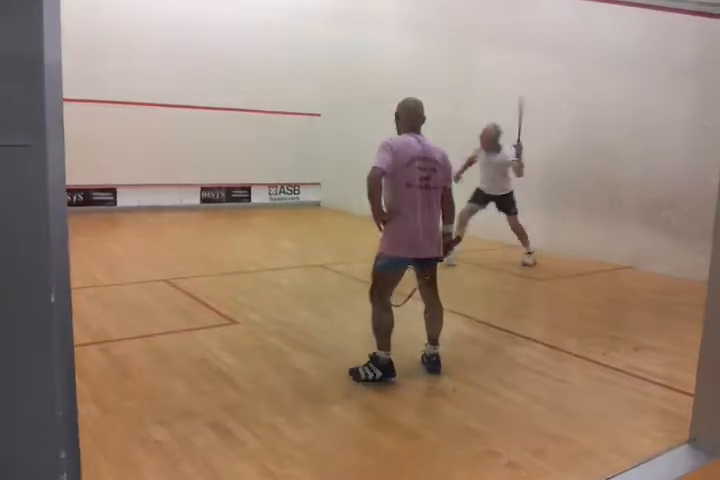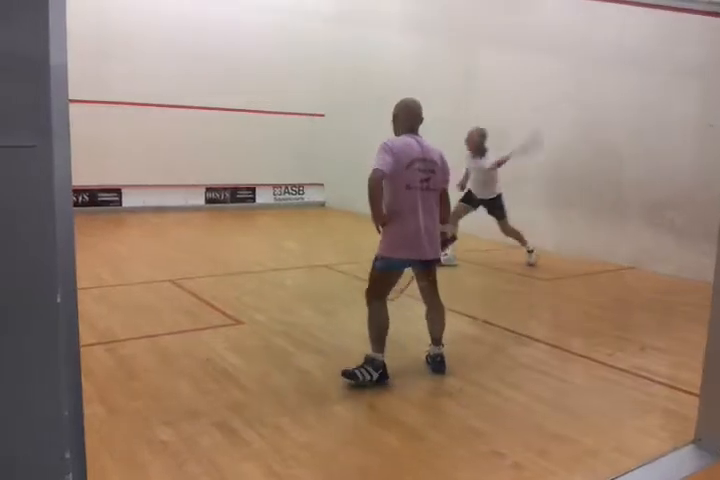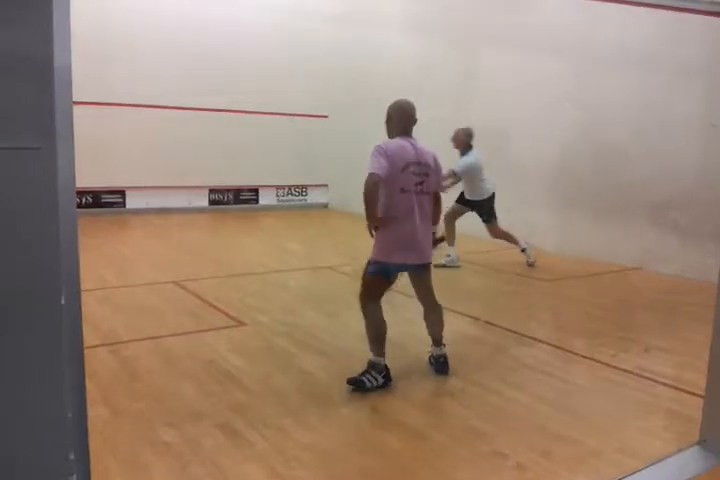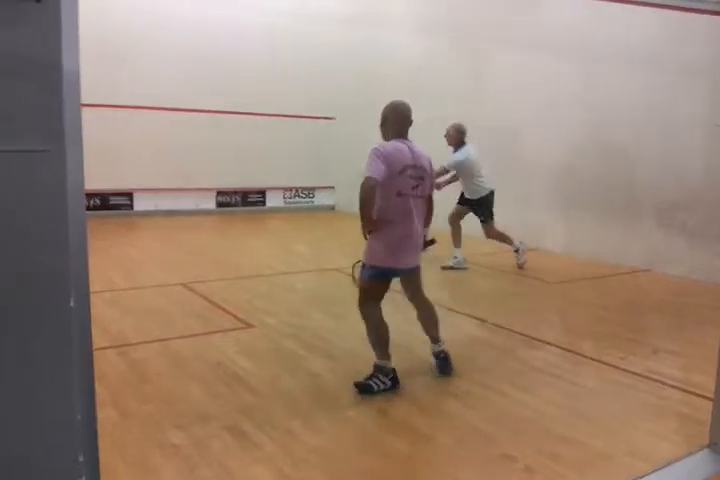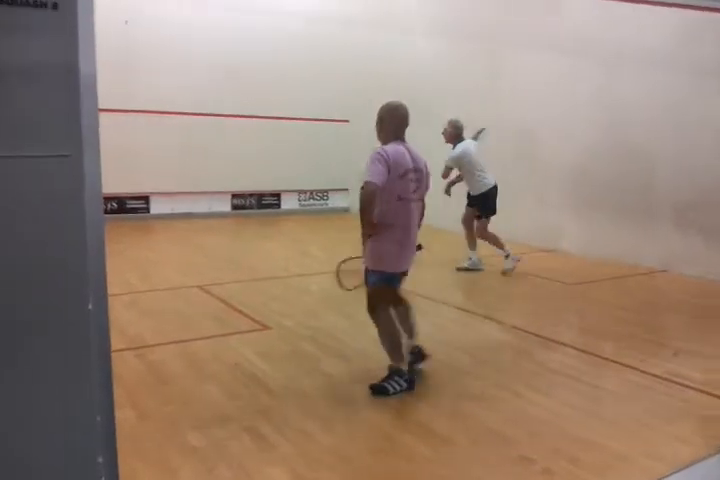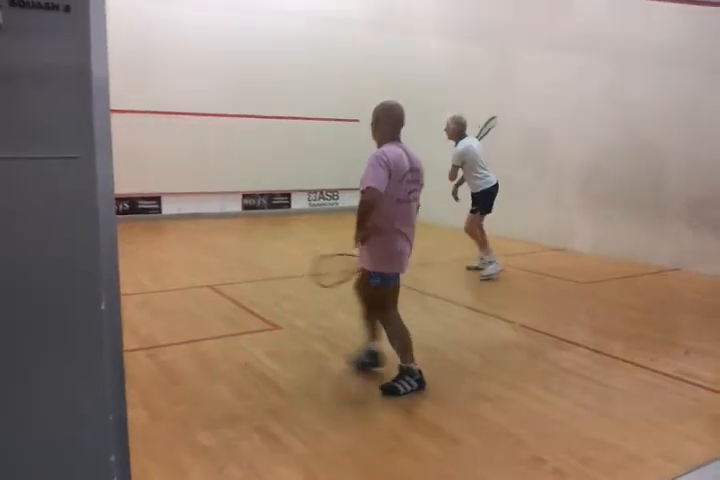
dt=0.1s
person 1, frame 1
left shoulder: (392, 146)
right shoulder: (439, 154)
left elbow: (374, 178)
right elbow: (447, 199)
left wrist: (378, 212)
right wrist: (448, 233)
left hip: (398, 239)
right hip: (429, 239)
left knee: (379, 296)
right knee: (430, 295)
left ankle: (381, 362)
right ankle: (432, 354)
person 1, frame 2
left shoulder: (392, 147)
right shoulder: (437, 155)
left elbow: (375, 180)
right elbow: (443, 199)
left wrist: (377, 214)
right wrist: (442, 232)
left hip: (398, 240)
right hip: (428, 240)
left knee: (376, 297)
right knee: (431, 296)
left ankle: (376, 364)
right ankle: (437, 354)
person 1, frame 3
left shoulder: (385, 150)
right shoulder: (430, 157)
left elbow: (371, 185)
right elbow: (435, 200)
left wrist: (371, 218)
right wrist: (431, 232)
left hip: (391, 244)
right hip: (420, 244)
left knee: (369, 300)
right knee: (427, 298)
left ankle: (378, 368)
right ankle: (439, 355)
person 1, frame 4
left shoulder: (383, 152)
right shoulder: (424, 159)
left elbow: (368, 188)
right elbow: (428, 202)
left wrist: (367, 222)
left hip: (385, 246)
right hip: (411, 244)
left knee: (368, 304)
right knee: (418, 298)
left ankle: (385, 371)
right ankle: (440, 353)
person 1, frame 5
left shoulder: (383, 155)
right shoulder: (418, 160)
left elbow: (369, 193)
left wrist: (366, 226)
left hip: (384, 246)
right hip: (403, 243)
left knee: (378, 307)
right knee: (392, 296)
left ankle: (401, 373)
right ankle: (414, 347)
person 1, frame 6
left shoulder: (381, 157)
right shoulder: (414, 160)
left elbow: (371, 198)
left wrist: (361, 229)
left hip: (383, 248)
right hip: (398, 242)
left knee: (384, 310)
right knee: (363, 291)
left ankle: (411, 372)
right ankle: (372, 351)
person 2, frame 1
left shoulder: (505, 155)
right shoulder: (481, 151)
left elbow: (519, 174)
right elbow: (471, 159)
left wrist: (519, 156)
right wrist: (460, 172)
left hip: (503, 192)
right hip: (484, 190)
left knee: (514, 224)
right knee: (463, 216)
left ankle: (529, 252)
right ankle: (450, 254)
person 2, frame 2
left shoulder: (488, 161)
right shoulder: (471, 154)
right wrist: (464, 180)
left hip: (492, 196)
right hip: (474, 192)
left knee: (506, 229)
right knee: (453, 216)
left ankle: (530, 250)
right ankle: (449, 254)
person 2, frame 3
left shoulder: (469, 161)
right shoulder: (466, 155)
left elbow: (445, 178)
right wrist: (450, 184)
left hip: (483, 197)
right hip: (469, 194)
left knee: (495, 232)
right knee: (449, 217)
left ankle: (524, 248)
right ankle: (452, 256)
person 2, frame 4
left shoulder: (460, 158)
right shoulder: (464, 150)
left elbow: (436, 175)
right wrist: (444, 183)
left hip: (482, 195)
right hip: (469, 193)
left knee: (490, 233)
right knee: (453, 219)
left ankle: (517, 247)
right ankle: (459, 258)
person 2, frame 5
left shoulder: (457, 154)
right shoulder: (467, 144)
left elbow: (444, 175)
right wrist: (451, 183)
left hip: (485, 191)
right hip: (477, 190)
left knee: (481, 232)
right knee: (466, 221)
left ankle: (508, 256)
right ankle: (473, 260)
person 2, frame 6
left shoulder: (461, 150)
right shoulder: (471, 141)
left elbow: (452, 177)
right wrist: (457, 185)
left hip: (485, 189)
right hip: (486, 186)
left knee: (470, 227)
right knee: (476, 225)
left ankle: (492, 262)
right ankle: (485, 259)
